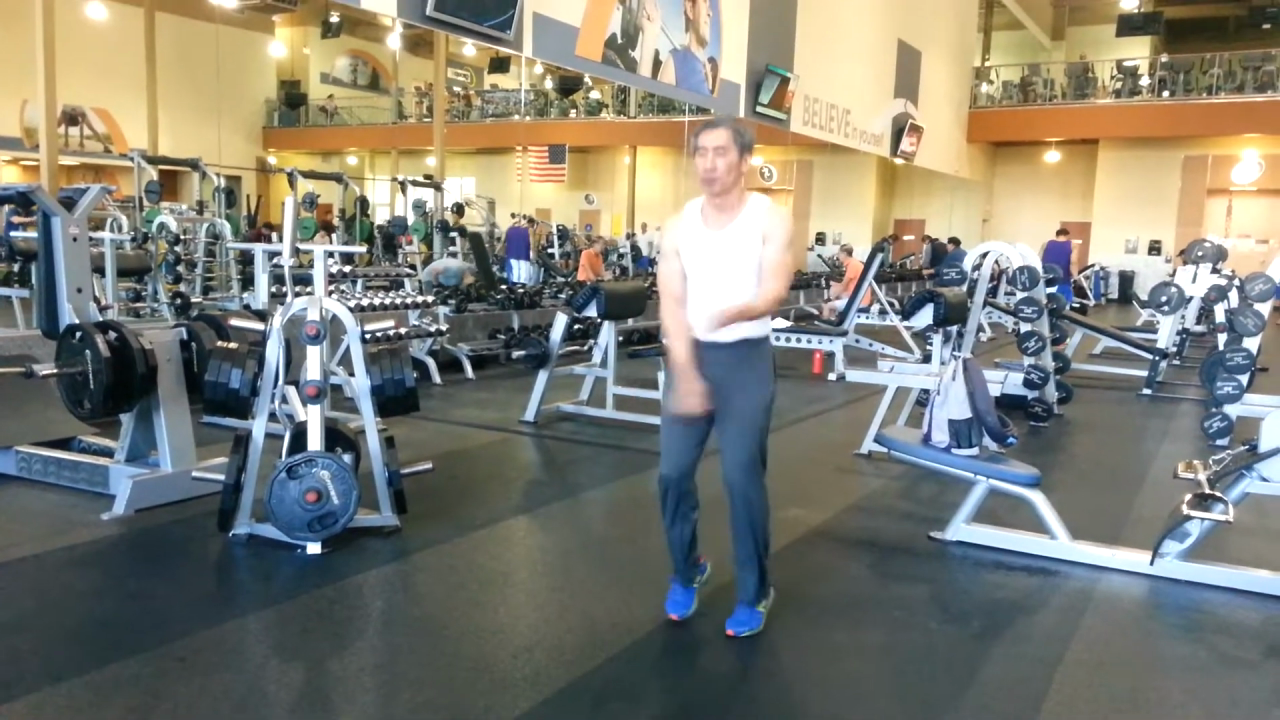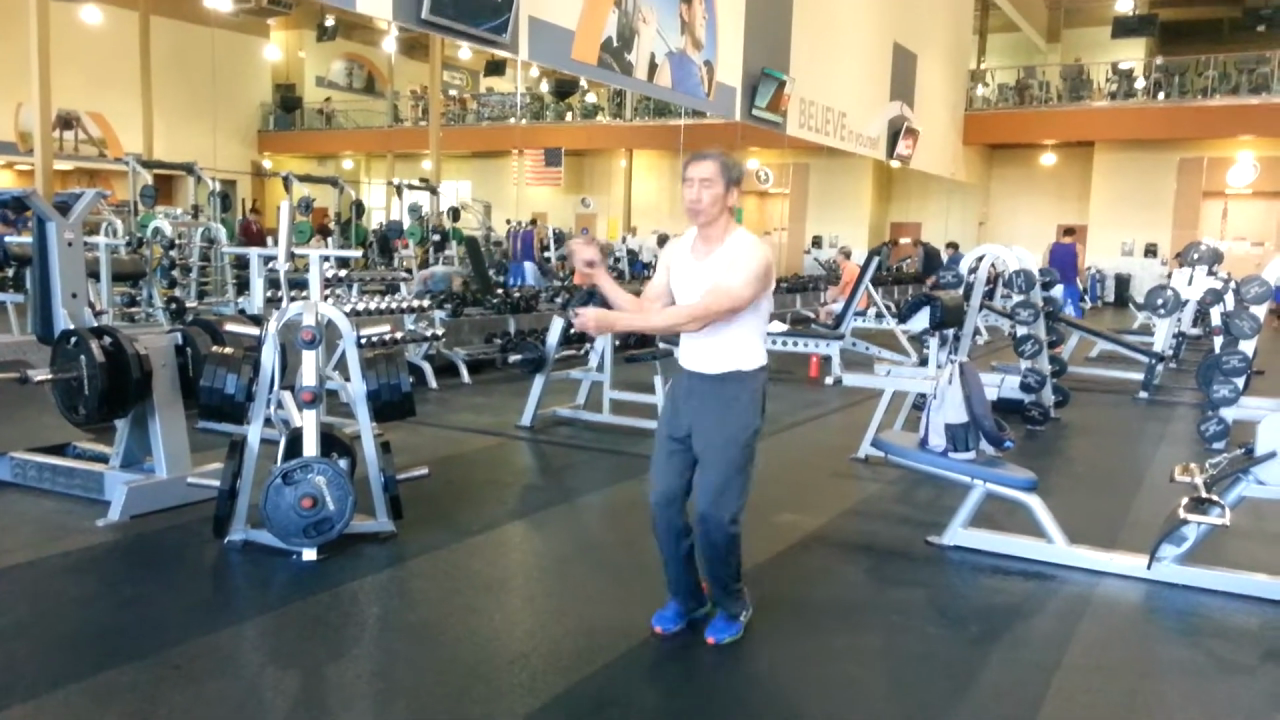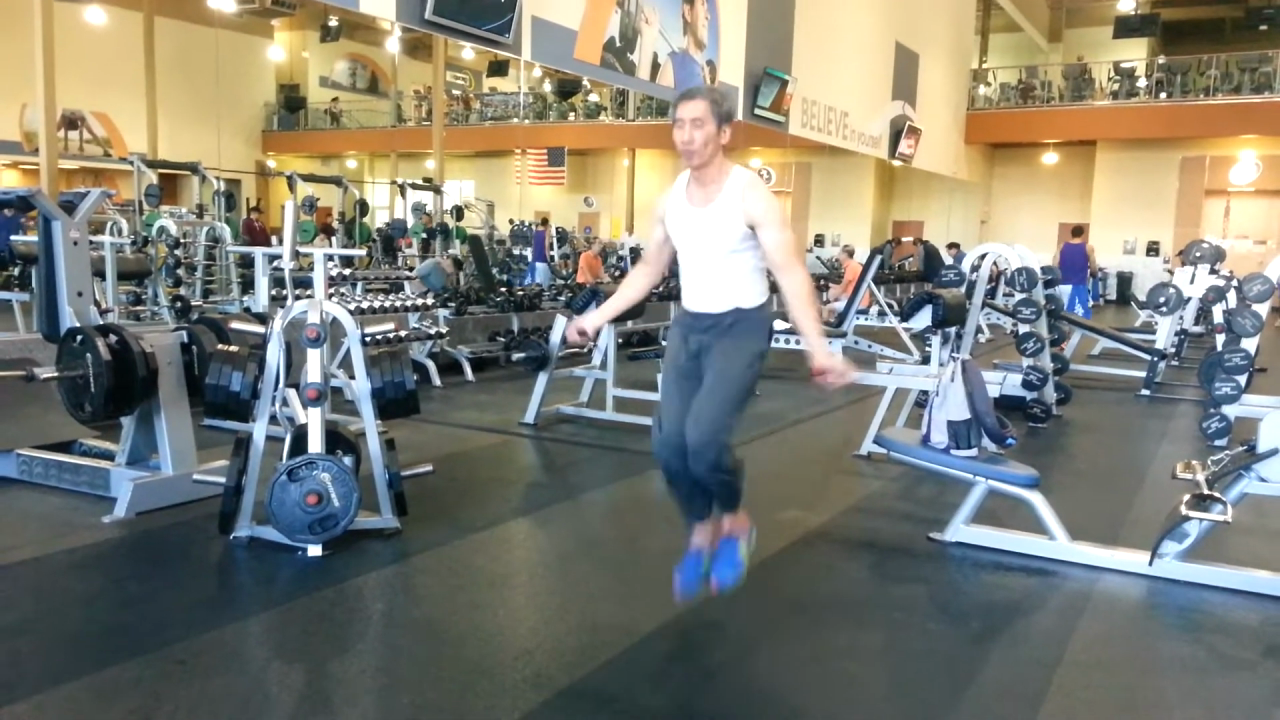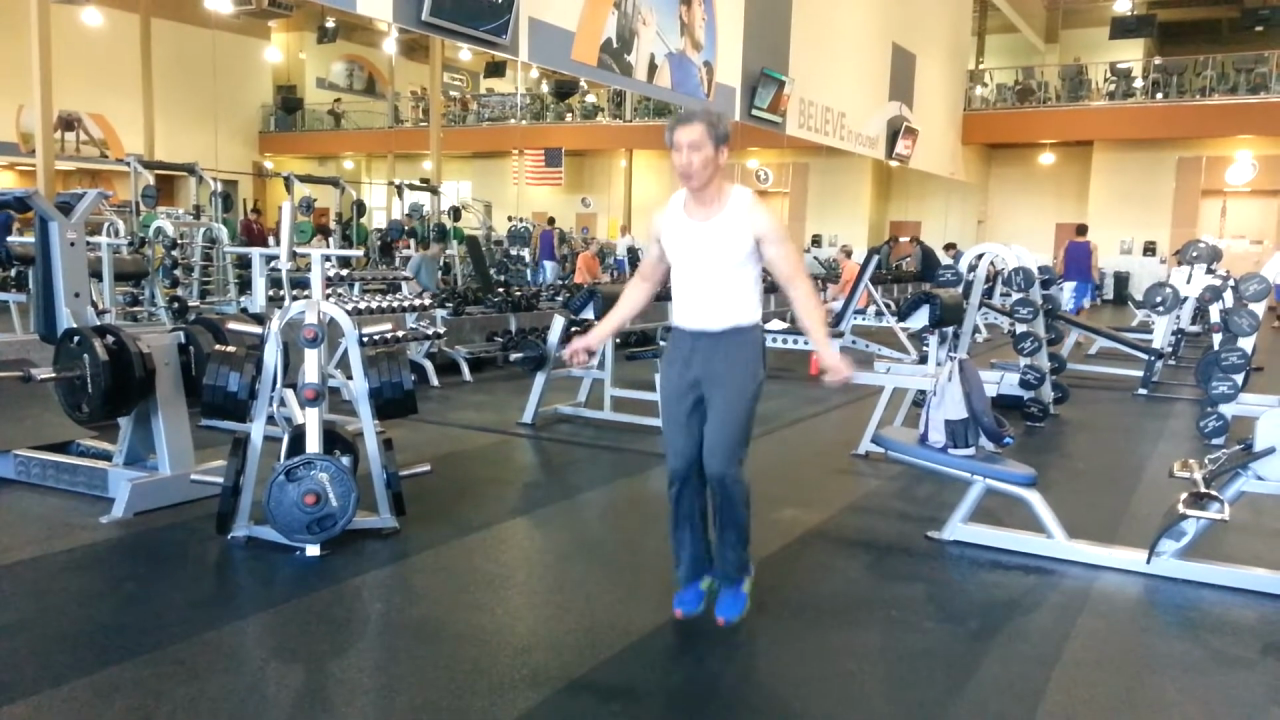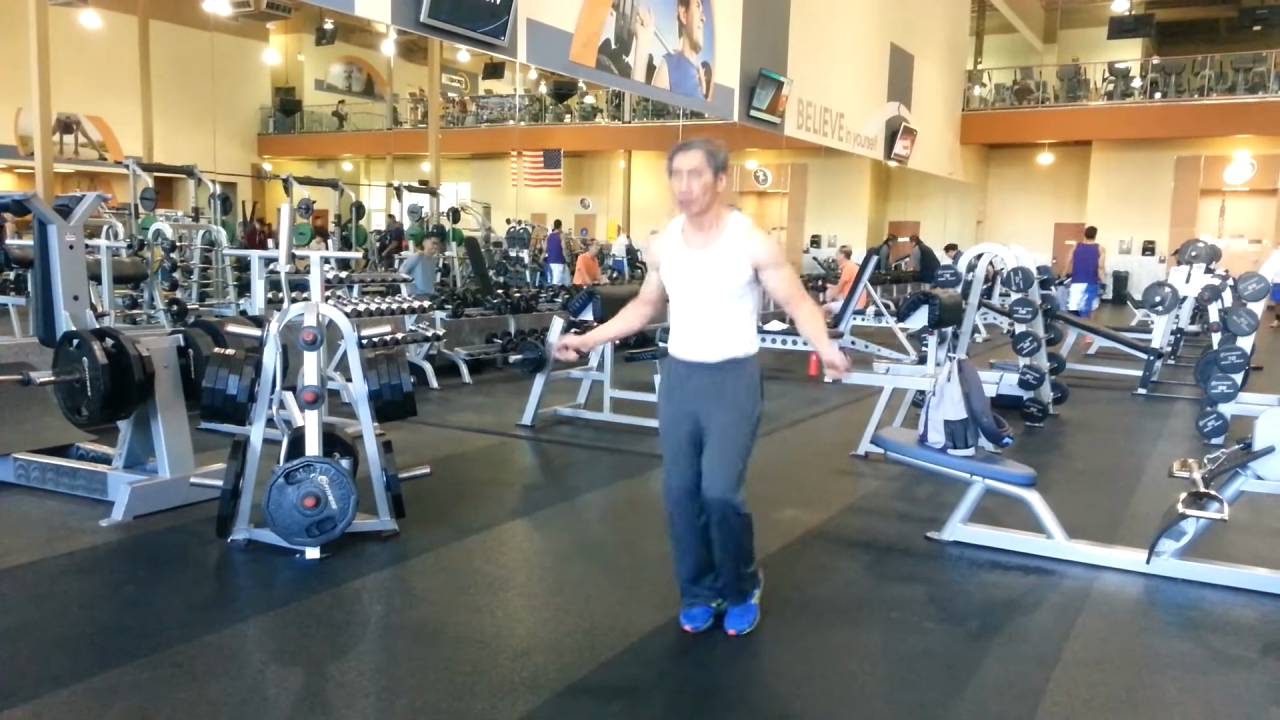
dt=0.3s
person 1, frame 1
left shoulder: (772, 220)
right shoulder: (679, 226)
left elbow: (772, 293)
right elbow: (673, 305)
left wrist: (736, 312)
right wrist: (685, 373)
left hip: (746, 359)
right hip: (691, 360)
left knee: (742, 483)
right knee: (673, 474)
left ankle: (754, 593)
right ankle: (686, 573)
person 1, frame 2
left shoulder: (752, 255)
right shoulder: (674, 252)
left elbow: (698, 316)
right elbow: (646, 309)
left wrist: (614, 321)
right wrist: (600, 276)
left hip: (735, 388)
right hip: (686, 385)
left knee: (713, 511)
right knee: (664, 501)
left ankle: (730, 605)
right ankle: (687, 596)
person 1, frame 3
left shoulder: (753, 196)
right shoulder: (670, 200)
left elbow: (790, 272)
right elbow: (649, 268)
left wrist: (815, 343)
right wrist: (599, 315)
left hip: (740, 327)
right hip: (689, 327)
left knee: (702, 434)
right knee: (668, 441)
left ankle: (732, 519)
right ankle: (703, 528)
person 1, frame 4
left shoulder: (754, 213)
right shoulder: (666, 218)
left elbow: (797, 283)
right elbow: (645, 282)
left wrist: (825, 347)
right wrist: (599, 333)
left hip: (735, 348)
right hip: (683, 346)
left knee: (722, 468)
right knee: (682, 469)
left ankle: (734, 573)
right ankle: (694, 573)
person 1, frame 5
left shoulder: (752, 243)
right shoulder: (662, 245)
left elbow: (797, 304)
right elbow: (647, 305)
left wrist: (826, 351)
right wrist: (592, 338)
left hip: (733, 377)
right hip: (679, 376)
left knee: (720, 494)
right knee: (682, 495)
left ankle: (743, 585)
right ankle: (701, 592)
